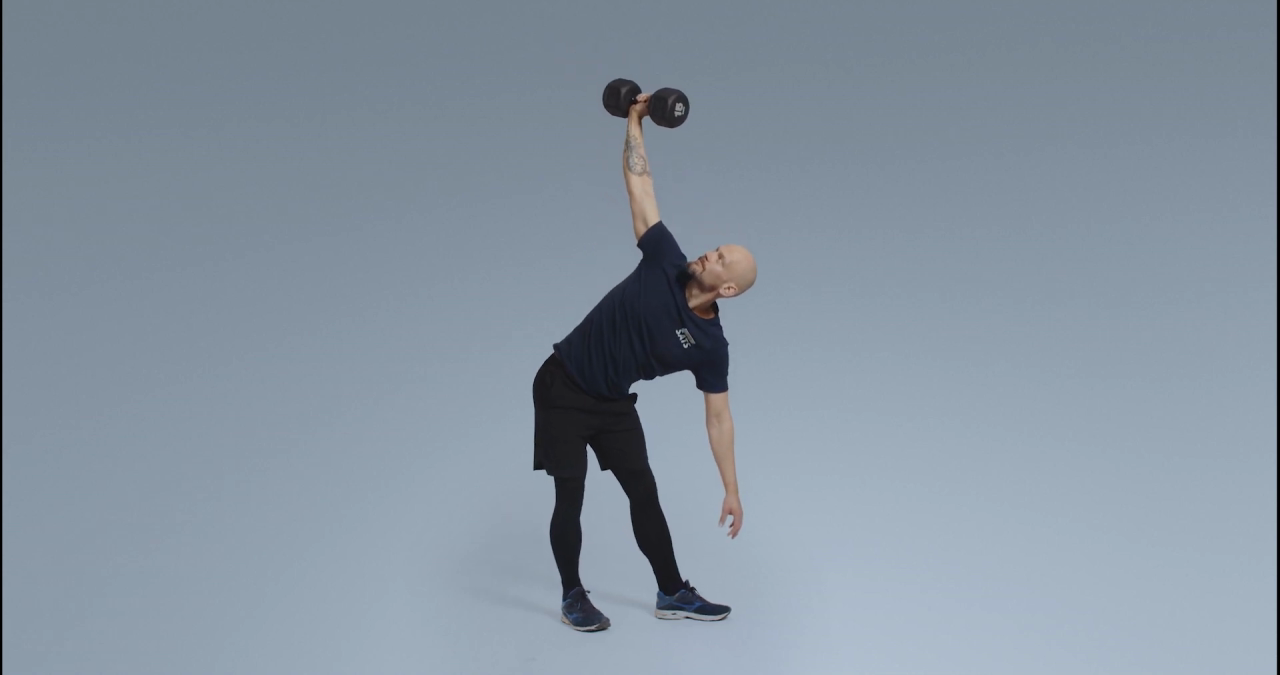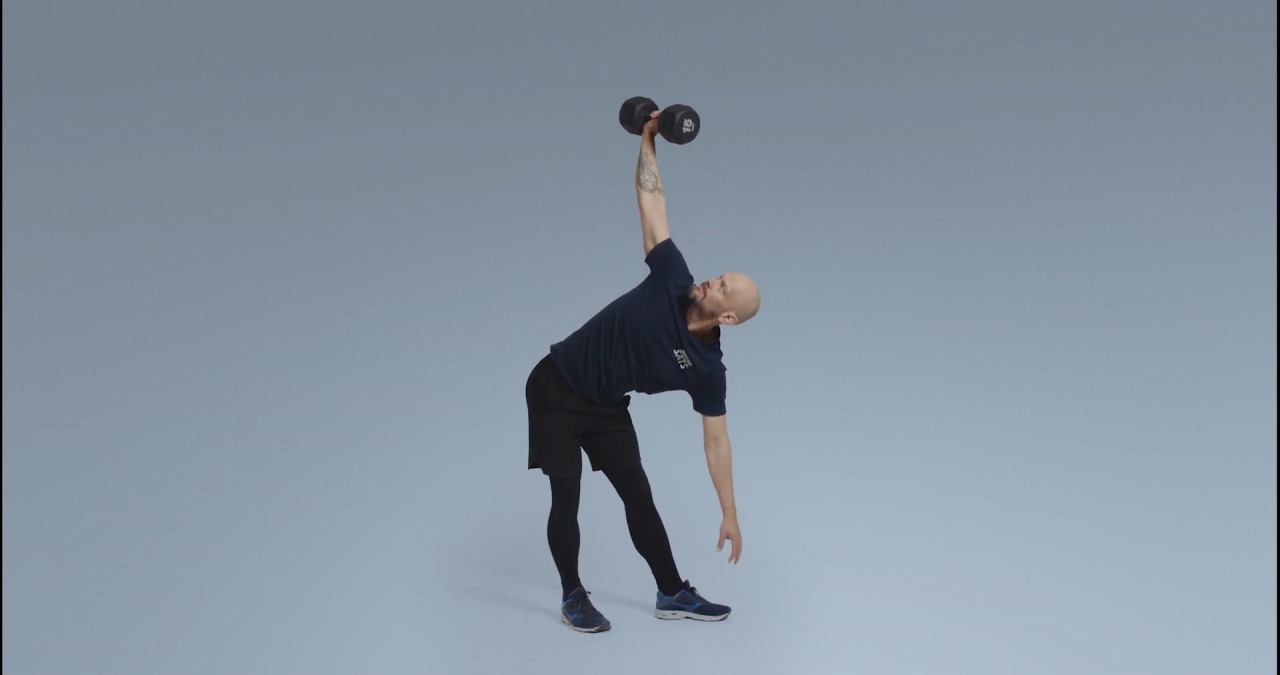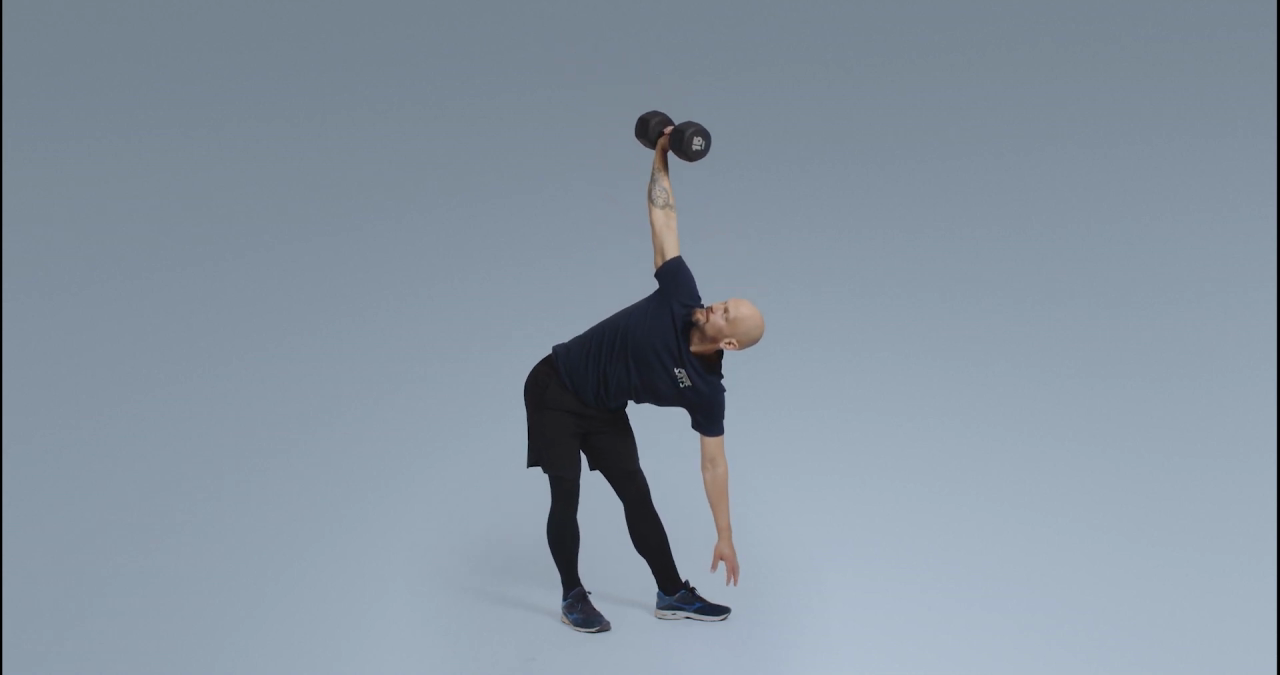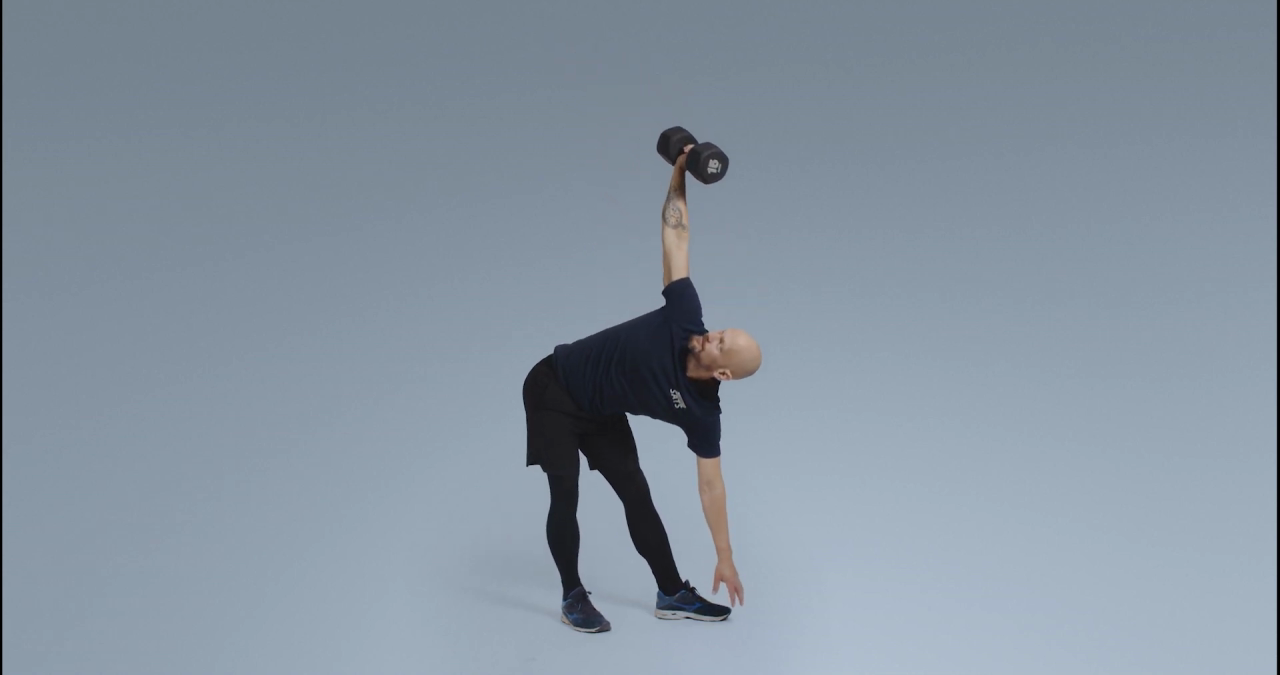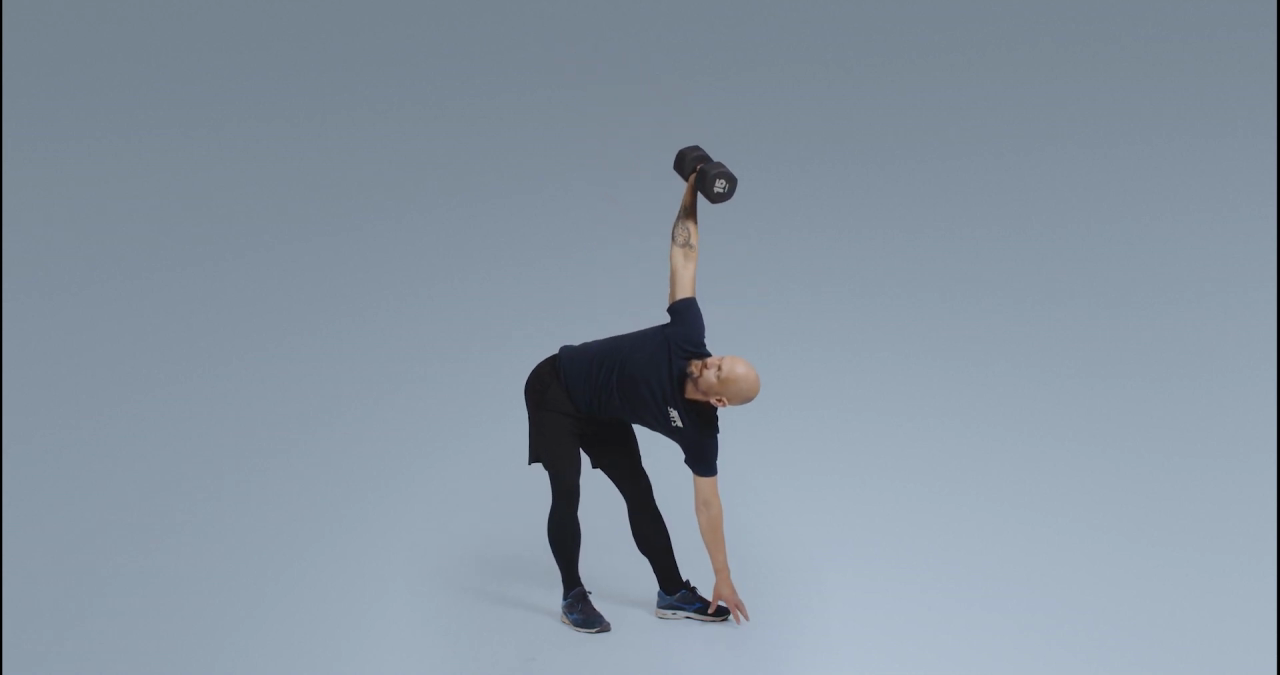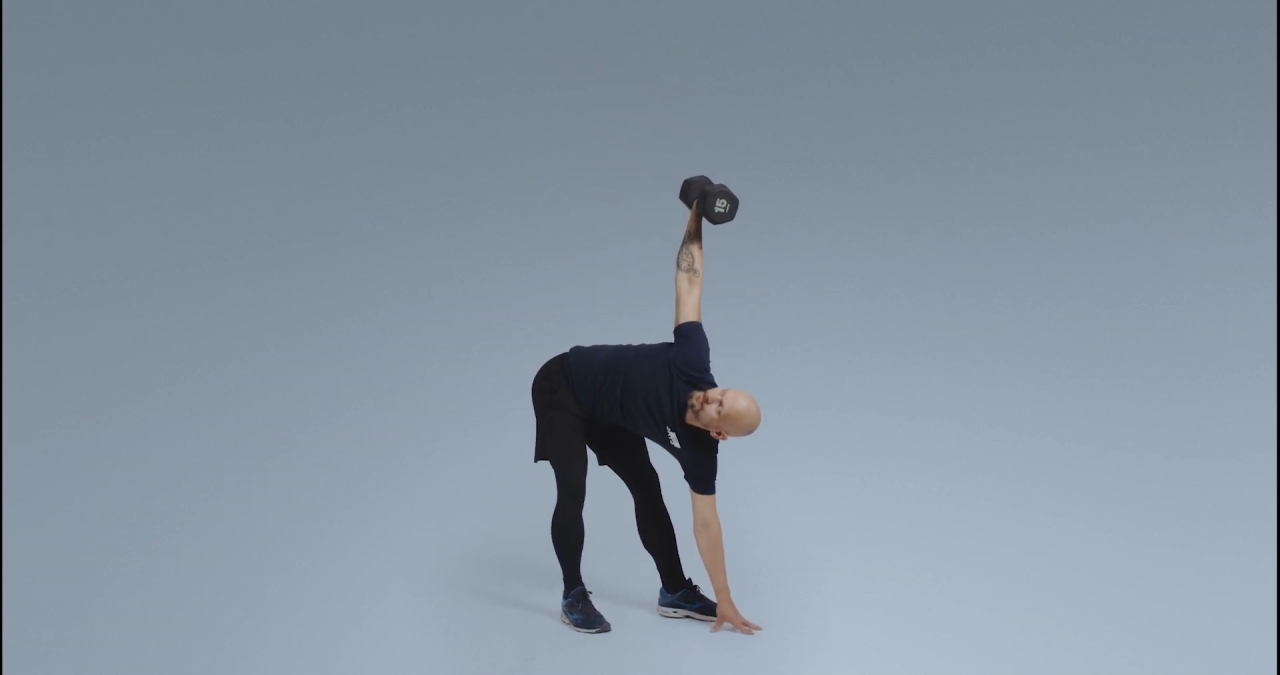
dt=0.3s
person 1, frame 1
left shoulder: (709, 346)
right shoulder: (666, 264)
left elbow: (718, 417)
right elbow: (640, 186)
left wrist: (731, 489)
right wrist: (635, 122)
left hip: (613, 401)
right hip: (561, 388)
left knee: (644, 492)
right knee: (570, 496)
left ankle: (672, 593)
right ankle: (573, 597)
person 1, frame 2
left shoulder: (706, 368)
right shoulder: (672, 280)
left elbow: (716, 441)
right elbow: (651, 201)
left wrist: (729, 514)
right wrist: (647, 139)
left hip: (605, 406)
right hip: (555, 388)
left knee: (638, 494)
right knee: (567, 496)
left ankle: (672, 593)
right ankle: (573, 597)
person 1, frame 3
left shoulder: (705, 390)
right shoulder: (681, 298)
left elbow: (713, 463)
right elbow: (662, 216)
left wrist: (724, 537)
right wrist: (660, 154)
left hip: (603, 409)
right hip: (554, 389)
left knee: (636, 493)
right knee: (567, 495)
left ankle: (672, 594)
right ankle: (573, 597)
person 1, frame 4
left shoulder: (700, 411)
right shoulder: (685, 319)
left elbow: (711, 484)
right elbow: (676, 235)
left wrist: (725, 559)
right wrist: (679, 174)
left hip: (600, 411)
right hip: (553, 388)
left knee: (636, 492)
right knee: (566, 493)
left ankle: (672, 593)
right ankle: (573, 597)
person 1, frame 5
left shoulder: (699, 430)
right shoulder: (688, 340)
left elbow: (707, 502)
right elbow: (683, 255)
left wrist: (724, 580)
right wrist: (691, 194)
left hip: (601, 413)
right hip: (554, 388)
left knee: (639, 491)
right knee: (567, 491)
left ankle: (673, 593)
right ankle: (573, 597)
person 1, frame 6
left shoulder: (699, 450)
right shoulder: (692, 364)
left elbow: (706, 522)
right elbow: (689, 280)
left wrist: (725, 600)
right wrist: (696, 220)
left hip: (605, 414)
right hip: (562, 388)
left knee: (647, 486)
right knee: (573, 490)
left ankle: (674, 590)
right ankle: (574, 596)
